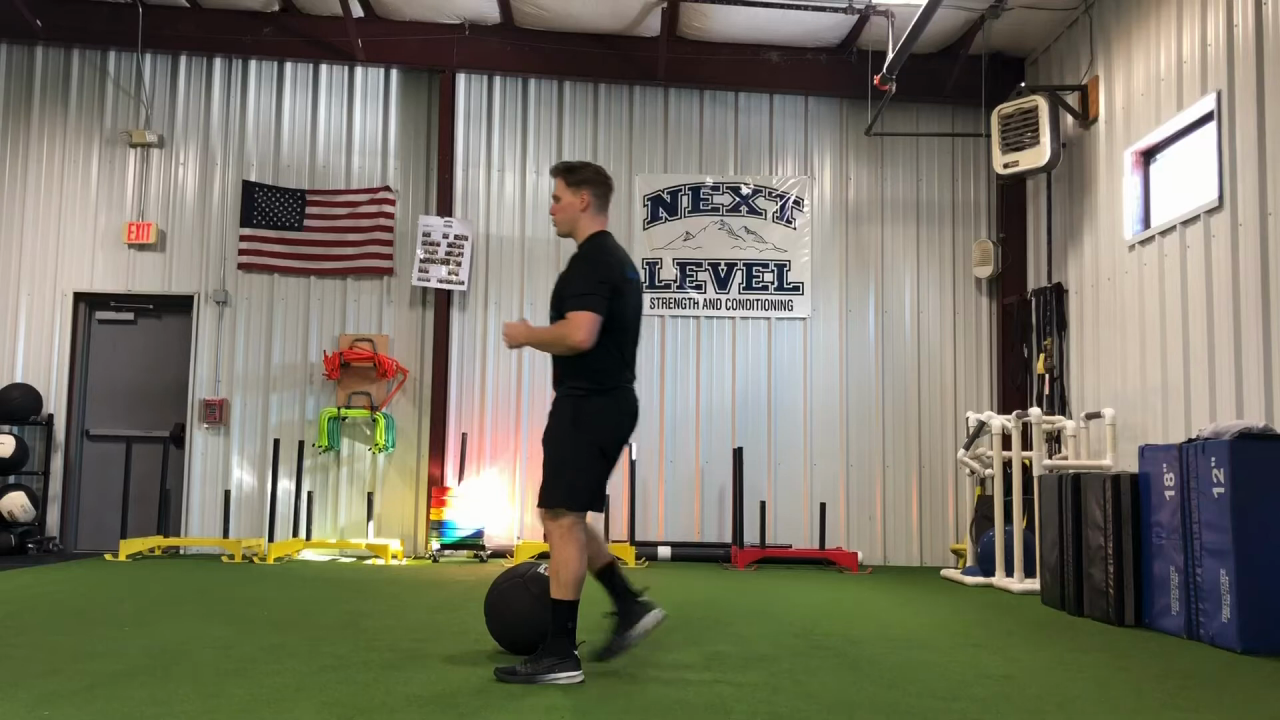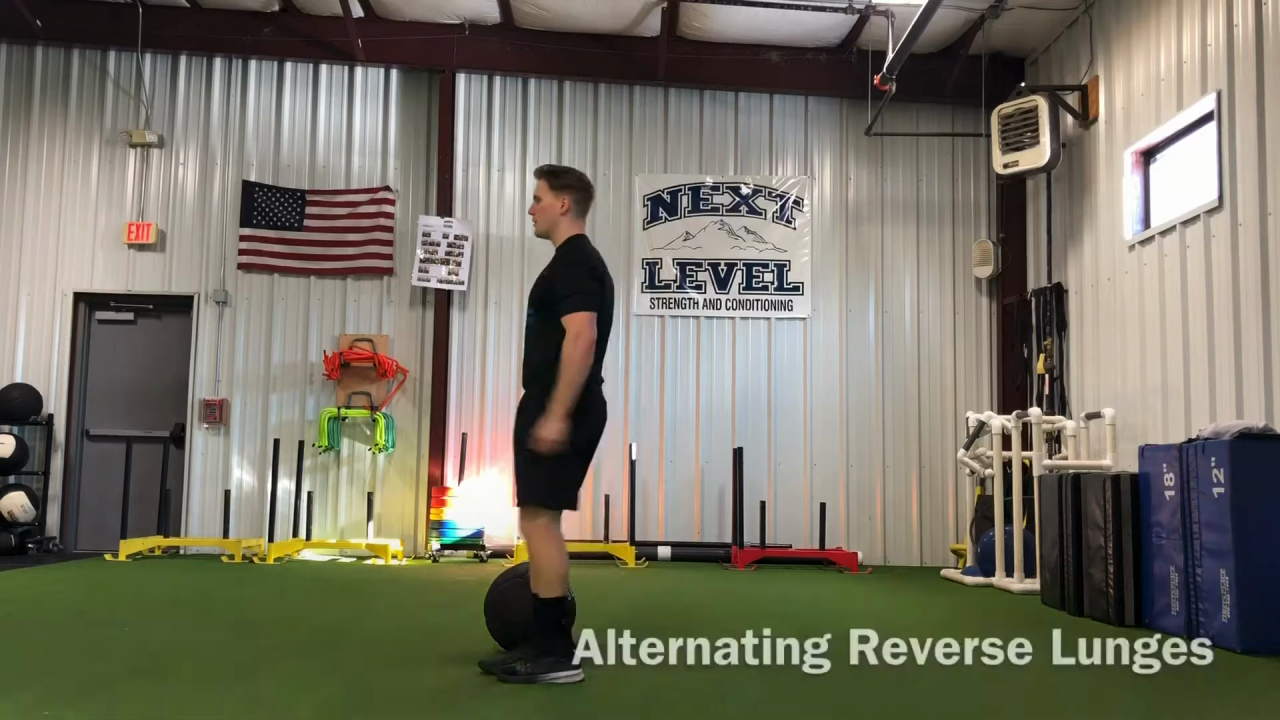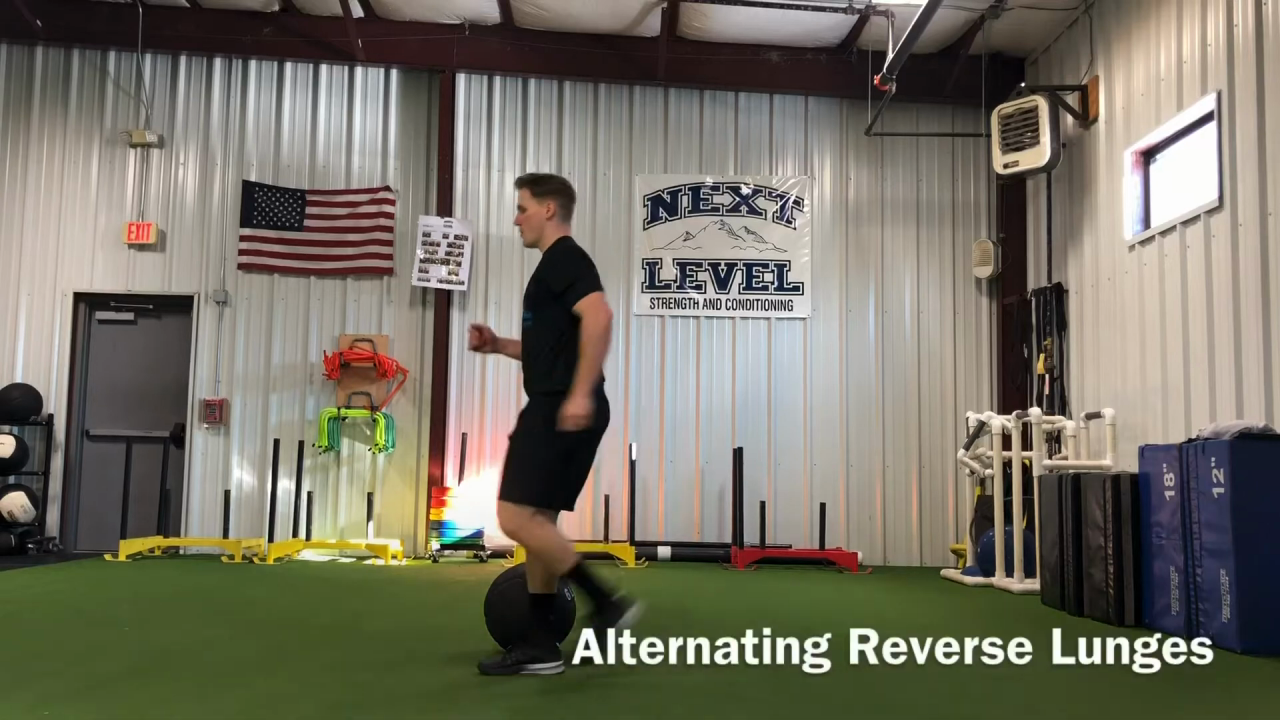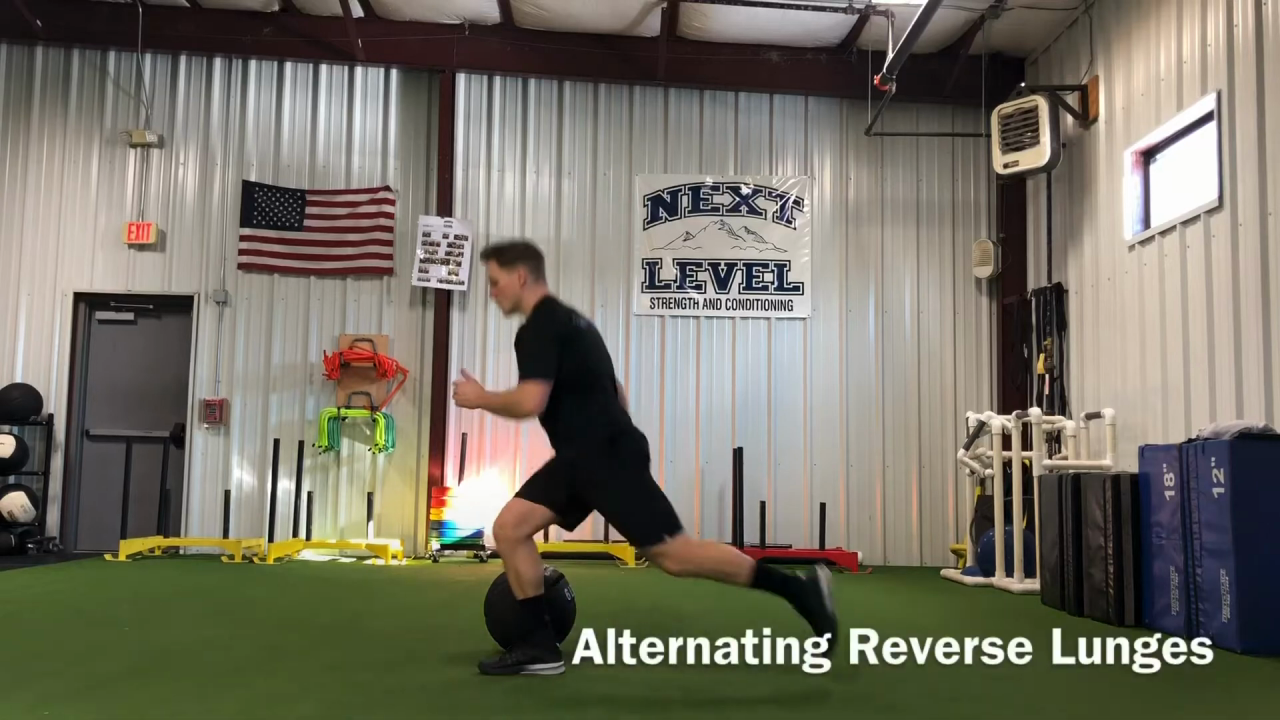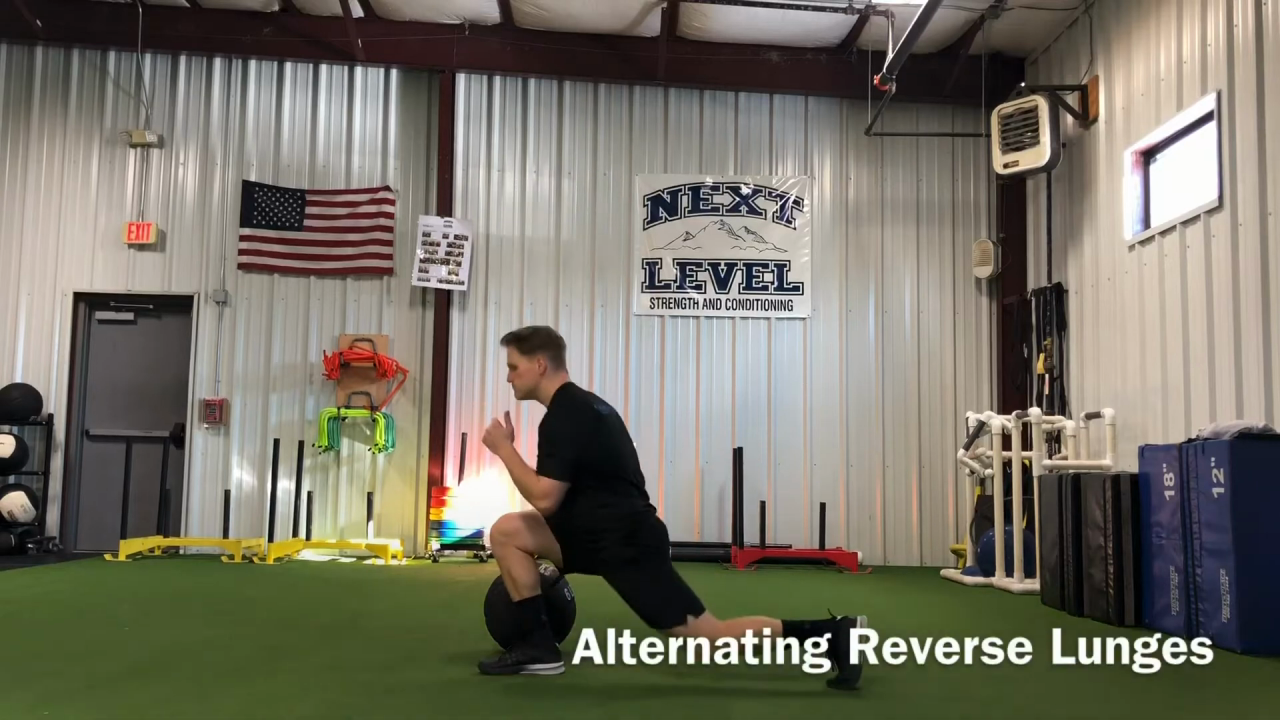
dt=0.3s
person 1, frame 1
left shoulder: (591, 260)
right shoulder: (618, 260)
left elbow: (578, 335)
left wrist: (525, 334)
left hip: (586, 407)
right hip: (607, 405)
left knee: (561, 523)
right knee: (565, 518)
left ankle: (559, 654)
right ankle: (630, 605)
person 1, frame 2
left shoulder: (573, 260)
right shoulder: (581, 263)
left elbow: (581, 339)
left wrist: (555, 414)
left hip: (557, 413)
right hip: (565, 412)
left knee: (538, 524)
right knee: (541, 523)
left ankle: (558, 650)
right ankle: (544, 644)
person 1, frame 3
left shoulder: (564, 258)
right shoulder: (560, 265)
left elbow: (598, 317)
left wrist: (582, 393)
right wrist: (500, 345)
left hip: (561, 412)
right hip: (555, 411)
left knee: (516, 517)
right knee: (536, 521)
left ankle: (605, 604)
right ankle: (539, 642)
person 1, frame 4
left shoulder: (539, 326)
right shoulder: (561, 319)
left elbow: (530, 401)
right elbow: (602, 389)
left wrist: (477, 397)
left hip: (607, 455)
right hip: (583, 455)
left knee: (673, 552)
right knee: (509, 528)
left ankle: (802, 589)
right ankle: (540, 646)
person 1, frame 5
left shoulder: (564, 418)
right shoulder: (584, 406)
left elbow: (544, 497)
right elbow: (624, 474)
left wrist: (503, 449)
left hip: (626, 542)
right hip: (604, 531)
left knee: (705, 634)
right knee: (505, 534)
left ankle: (832, 634)
right ankle: (538, 646)
